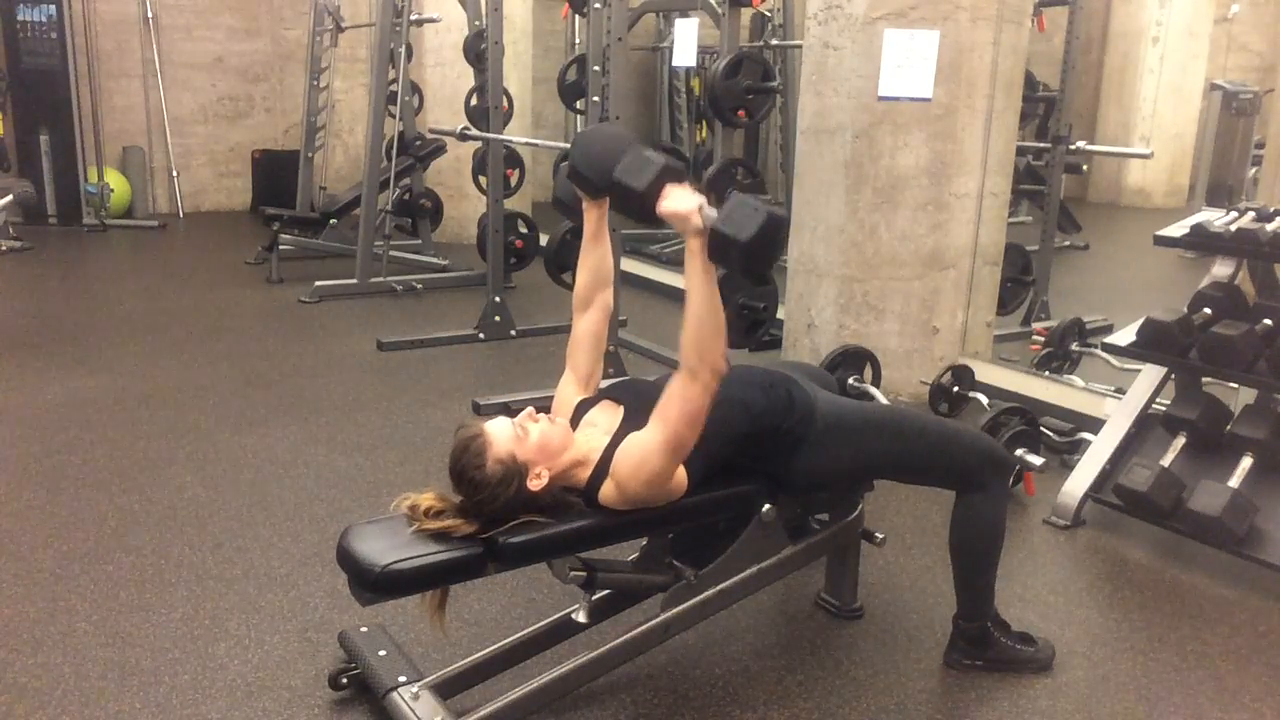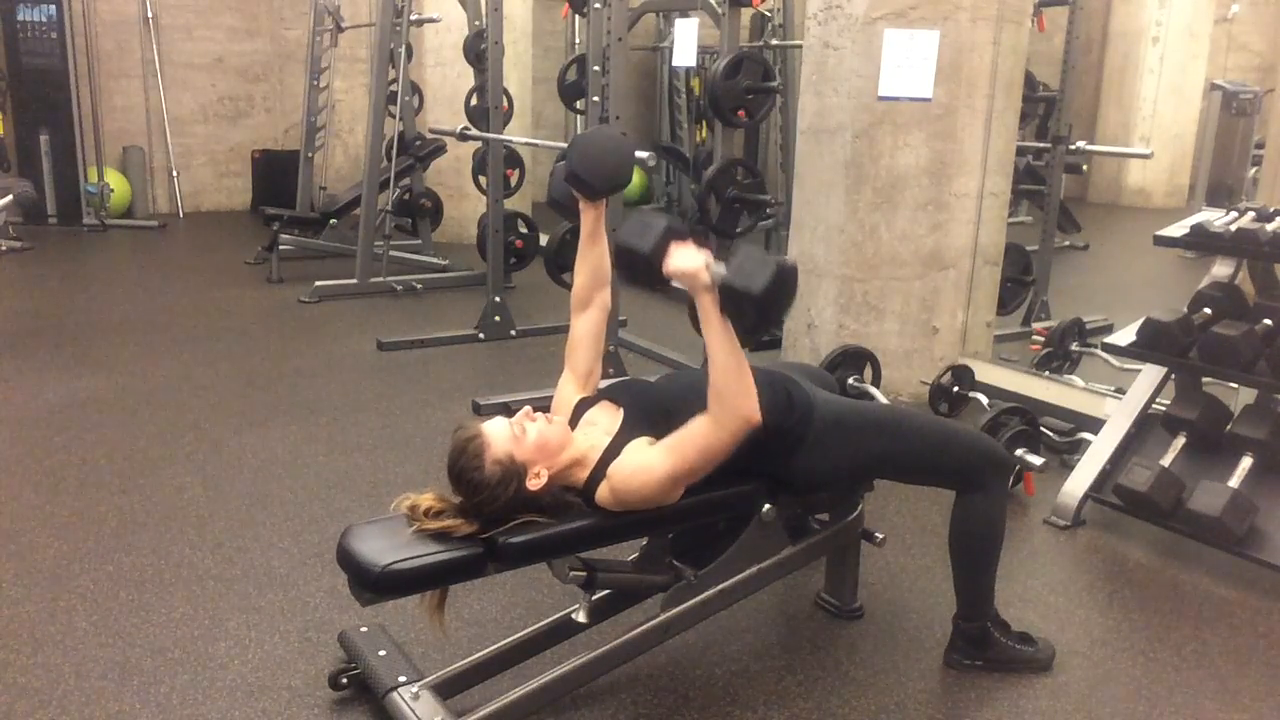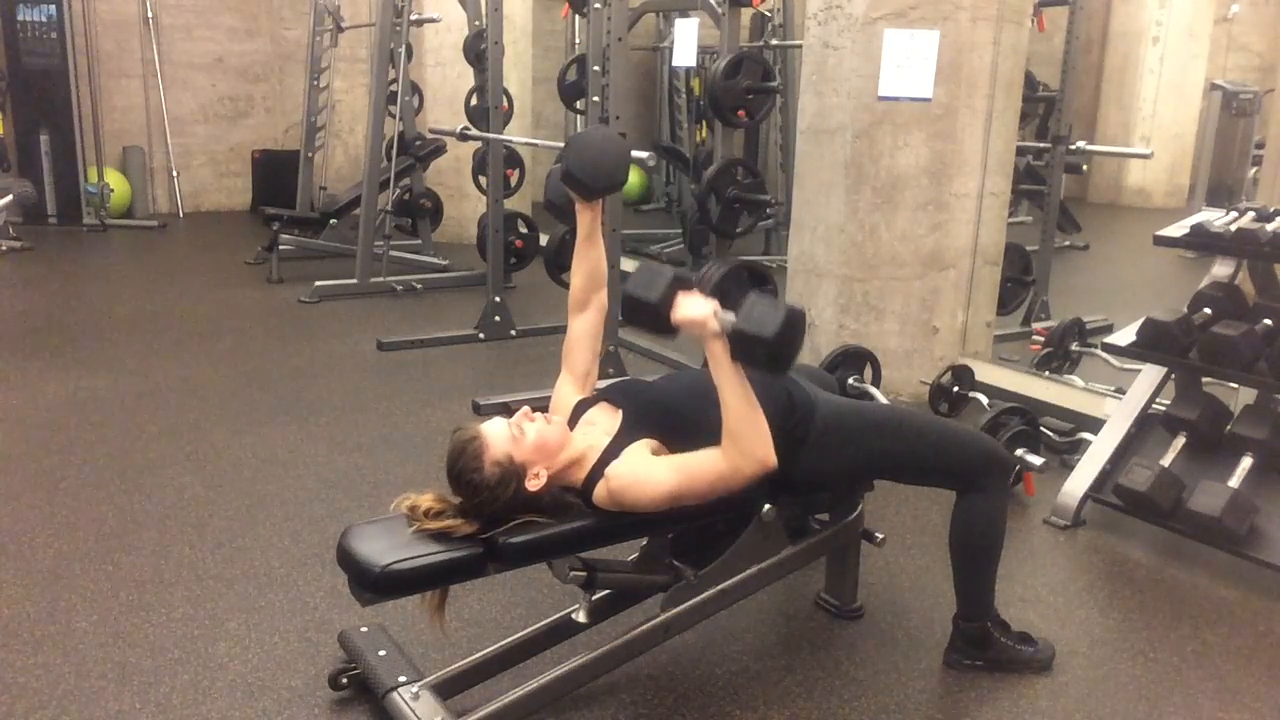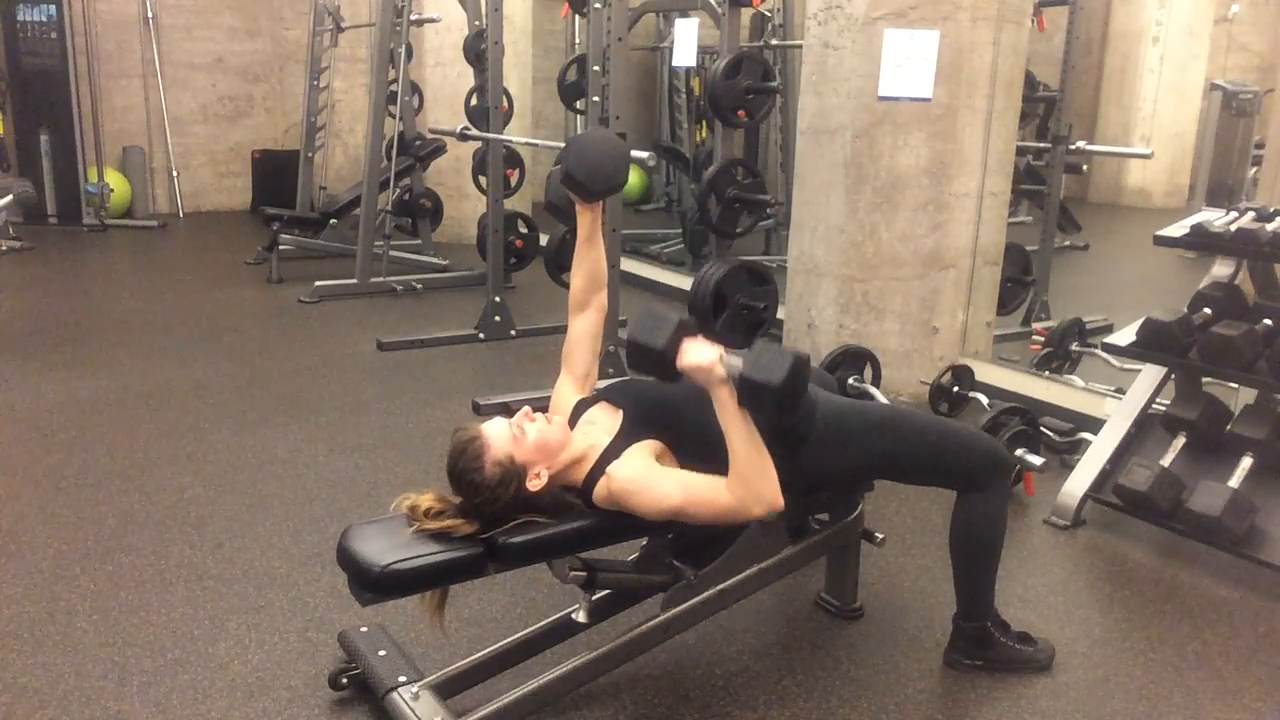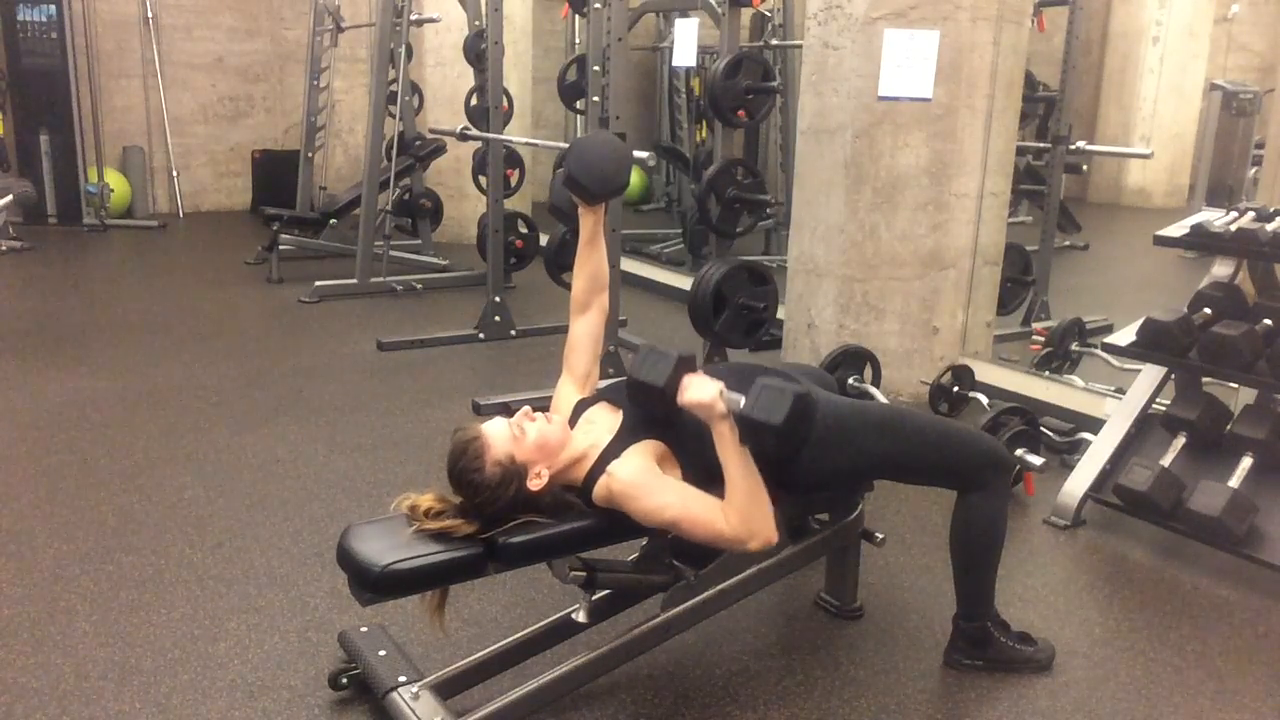
dt=0.2s
person 1, frame 1
left shoulder: (573, 412)
right shoulder: (629, 477)
left elbow: (591, 310)
right elbow: (704, 373)
left wrist: (596, 210)
right wrist: (696, 242)
right hip: (800, 436)
right knee: (988, 463)
right ankle: (977, 634)
person 1, frame 2
left shoulder: (572, 410)
right shoulder: (625, 481)
left elbow: (589, 310)
right elbow: (739, 417)
left wrist: (592, 212)
right wrist: (705, 294)
right hip: (801, 436)
right knee: (988, 463)
right ankle: (976, 634)
person 1, frame 3
left shoulder: (570, 411)
right shoulder: (623, 481)
left elbow: (587, 309)
right elbow: (756, 458)
left wrist: (587, 212)
right wrist: (715, 340)
right hip: (801, 435)
right knee: (988, 463)
right ankle: (977, 635)
person 1, frame 4
left shoulder: (570, 410)
right shoulder: (622, 481)
left elbow: (587, 309)
right elbow: (761, 497)
left wrist: (587, 213)
right wrist: (720, 386)
right hip: (801, 436)
right knee: (989, 463)
right ankle: (976, 634)
person 1, frame 5
left shoulder: (571, 410)
right shoulder: (621, 481)
left elbow: (588, 311)
right elbow: (756, 533)
left wrist: (591, 215)
right wrist: (721, 420)
right hip: (801, 436)
left knee: (830, 373)
right knee: (990, 463)
left ankle: (834, 501)
right ankle: (977, 635)
